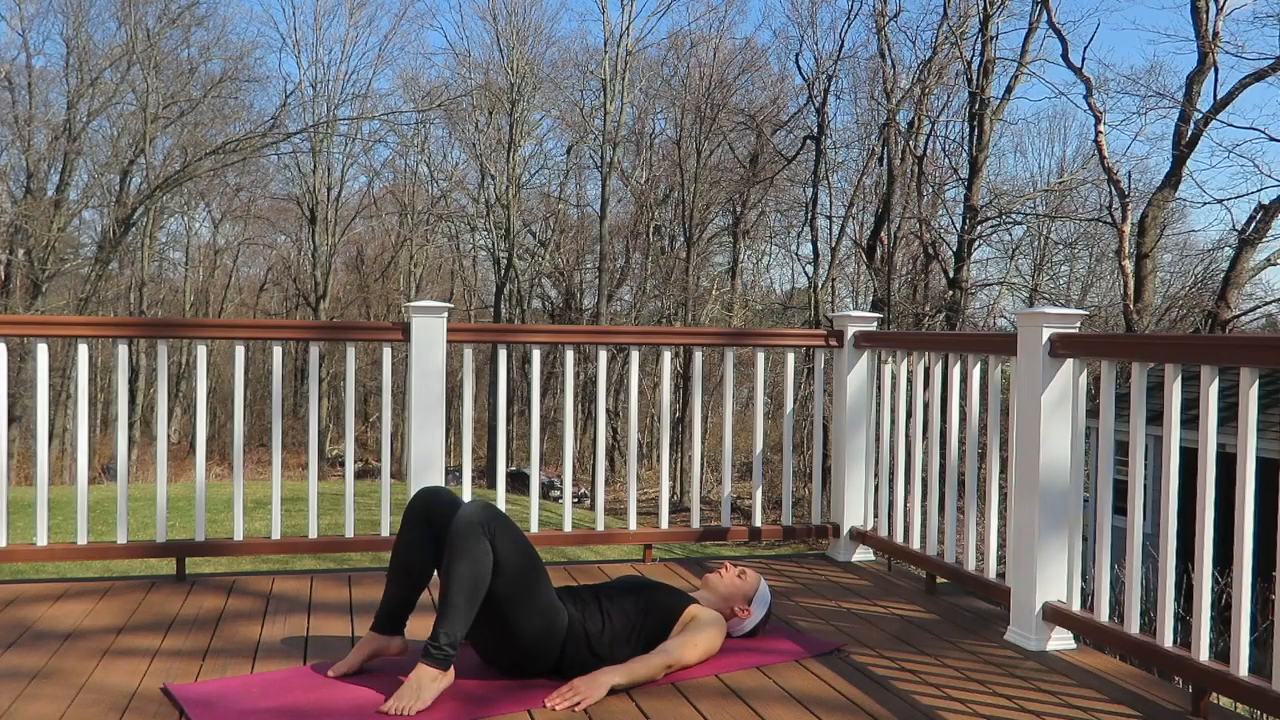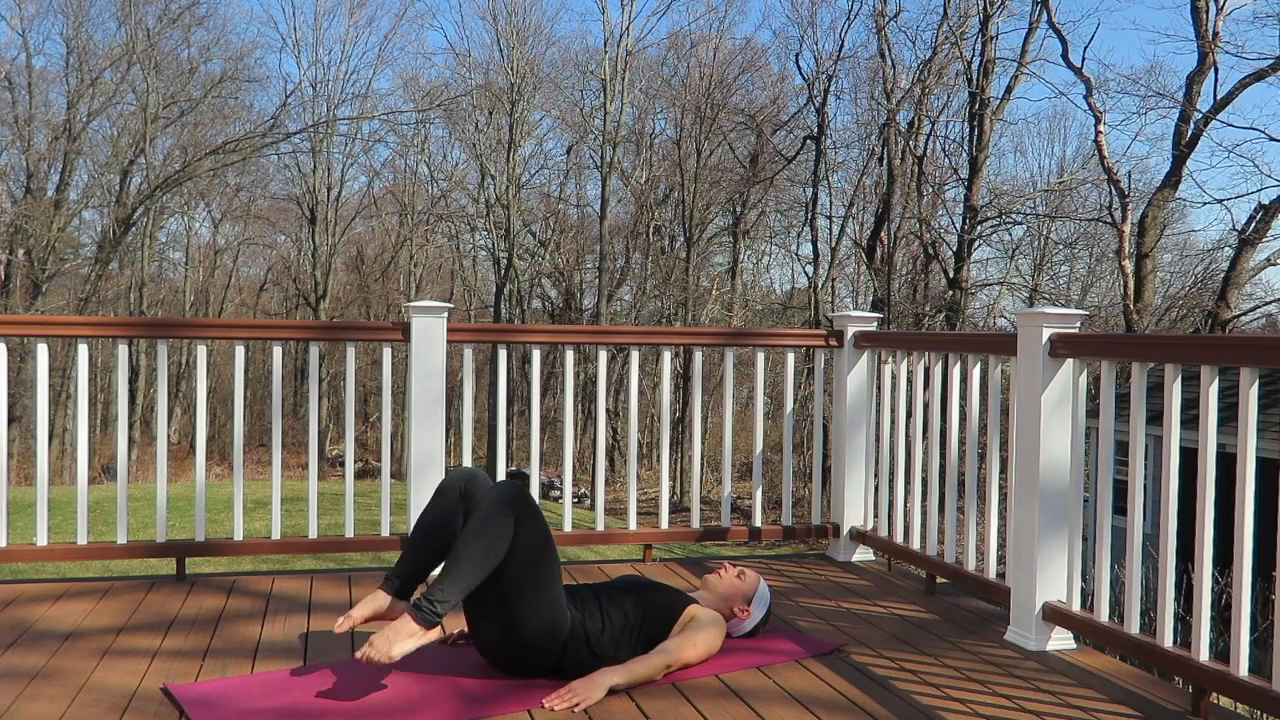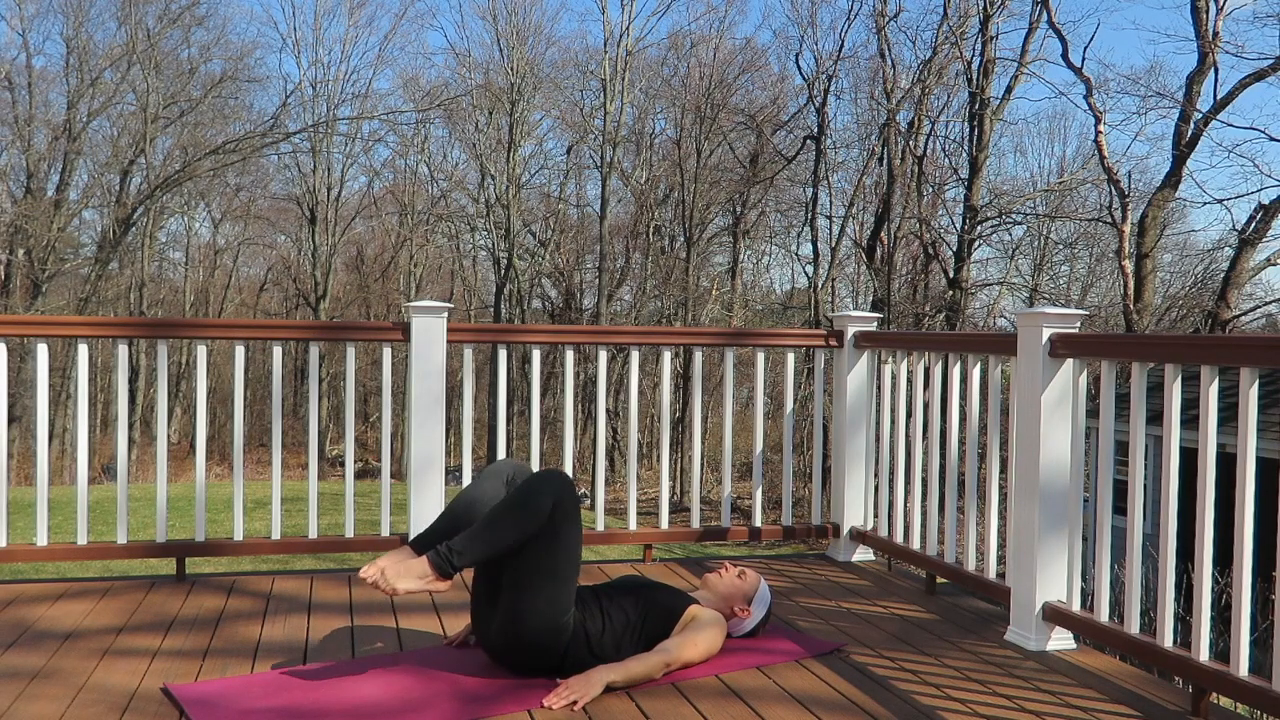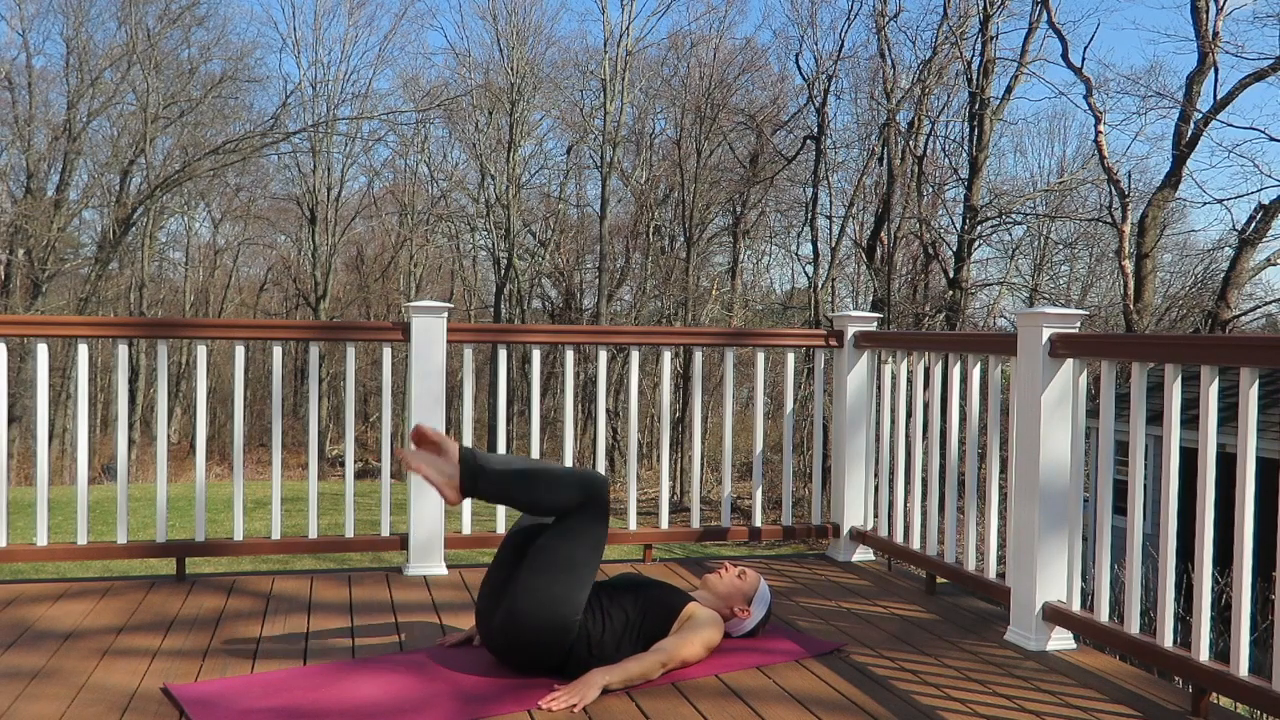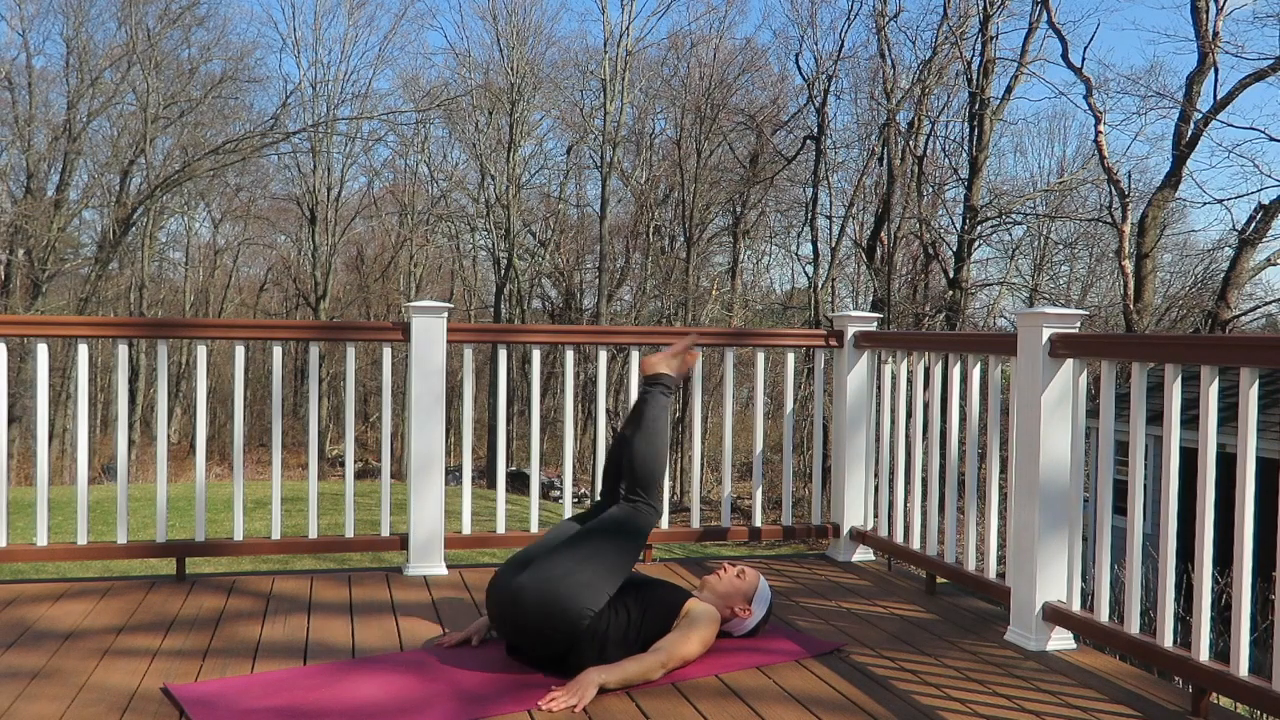
dt=0.3s
person 1, frame 1
left shoulder: (708, 624)
right shoulder: (661, 599)
left elbow: (664, 660)
left wrist: (606, 676)
right wrist: (469, 615)
left hip: (548, 641)
right hip: (516, 628)
left knee: (477, 517)
right knee: (432, 502)
left ankle: (437, 664)
right ankle: (386, 632)
person 1, frame 2
left shoulder: (709, 624)
right shoulder: (656, 598)
left elbow: (664, 660)
left wrist: (606, 677)
right wrist: (480, 618)
left hip: (543, 640)
right hip: (514, 629)
left knee: (510, 496)
right knee: (467, 483)
left ankle: (422, 617)
right ankle: (393, 595)
person 1, frame 3
left shoulder: (709, 624)
right shoulder: (662, 599)
left elbow: (664, 659)
left wrist: (603, 674)
right wrist: (487, 620)
left hip: (543, 638)
right hip: (512, 626)
left knee: (554, 486)
right knee: (509, 474)
left ankle: (436, 565)
right ankle: (413, 555)
person 1, frame 4
left shoulder: (707, 624)
right shoulder: (655, 600)
left elbow: (662, 659)
left wrist: (601, 676)
right wrist: (489, 623)
left hip: (542, 632)
right hip: (518, 624)
left knee: (590, 485)
left ankle: (465, 474)
right ankle: (460, 466)
person 1, frame 5
left shoulder: (704, 620)
right shoulder: (678, 607)
left elbow: (657, 662)
left wrist: (596, 676)
left hip: (545, 611)
right hip: (527, 603)
